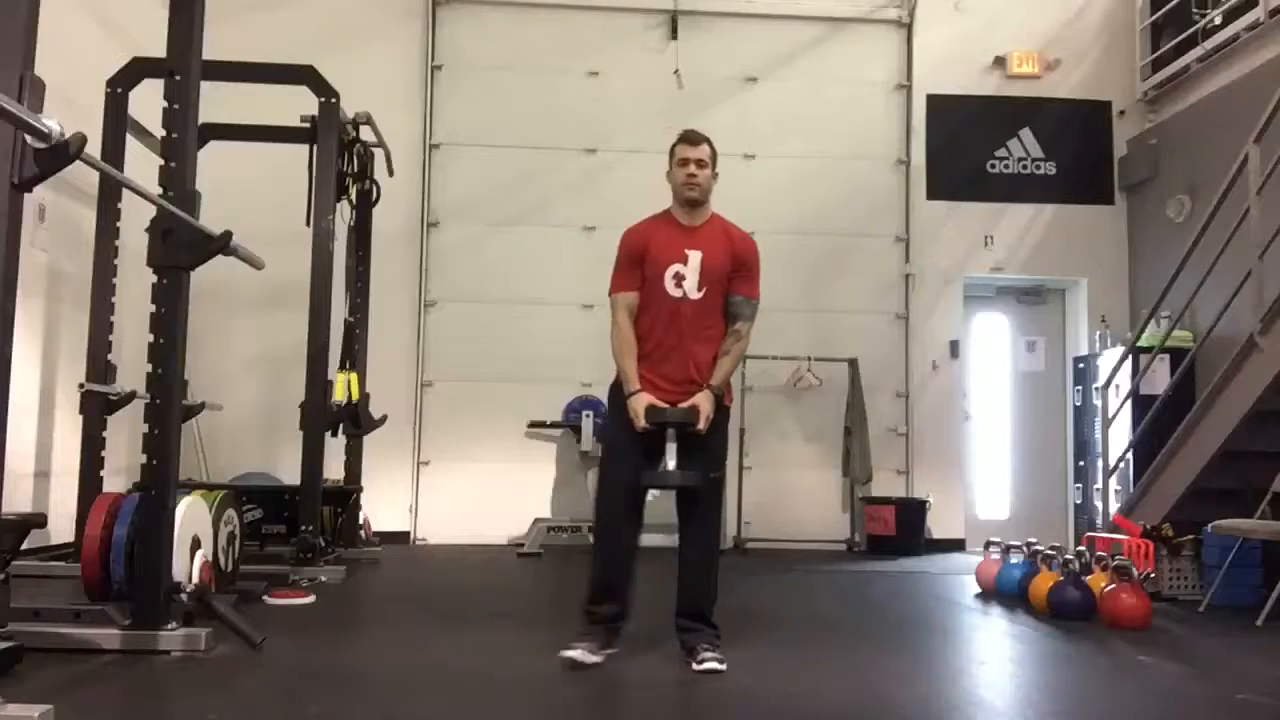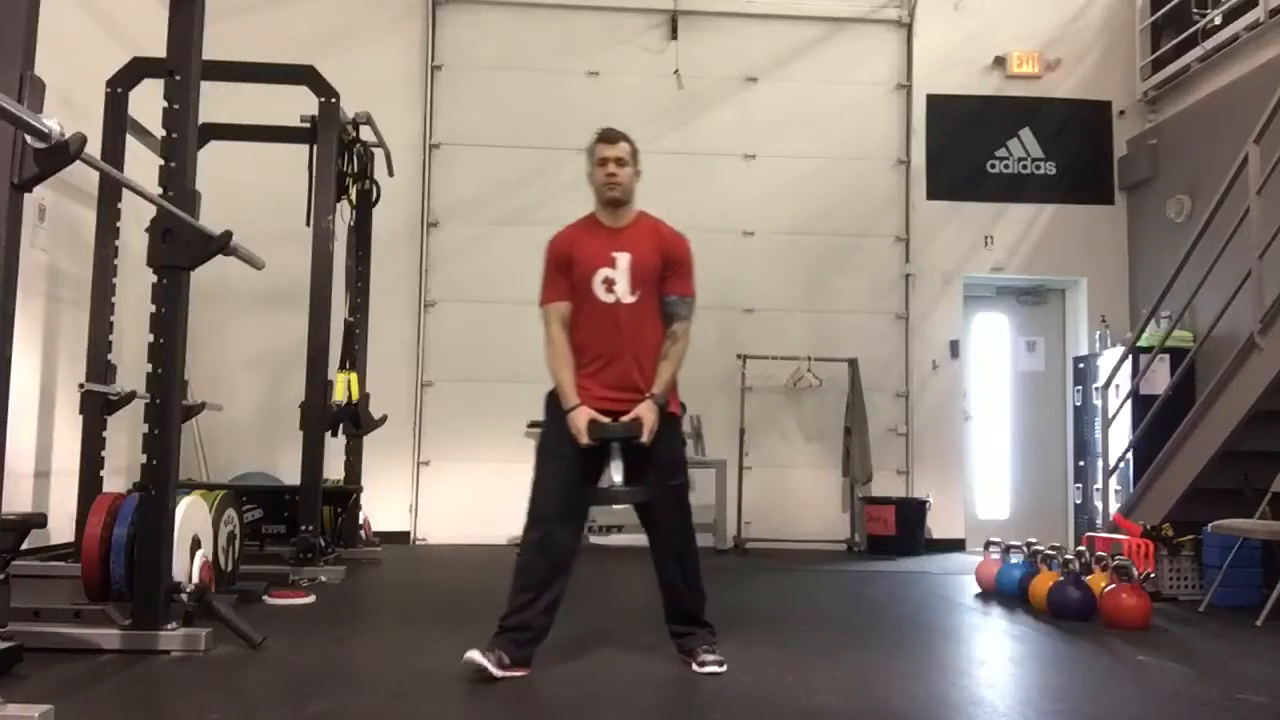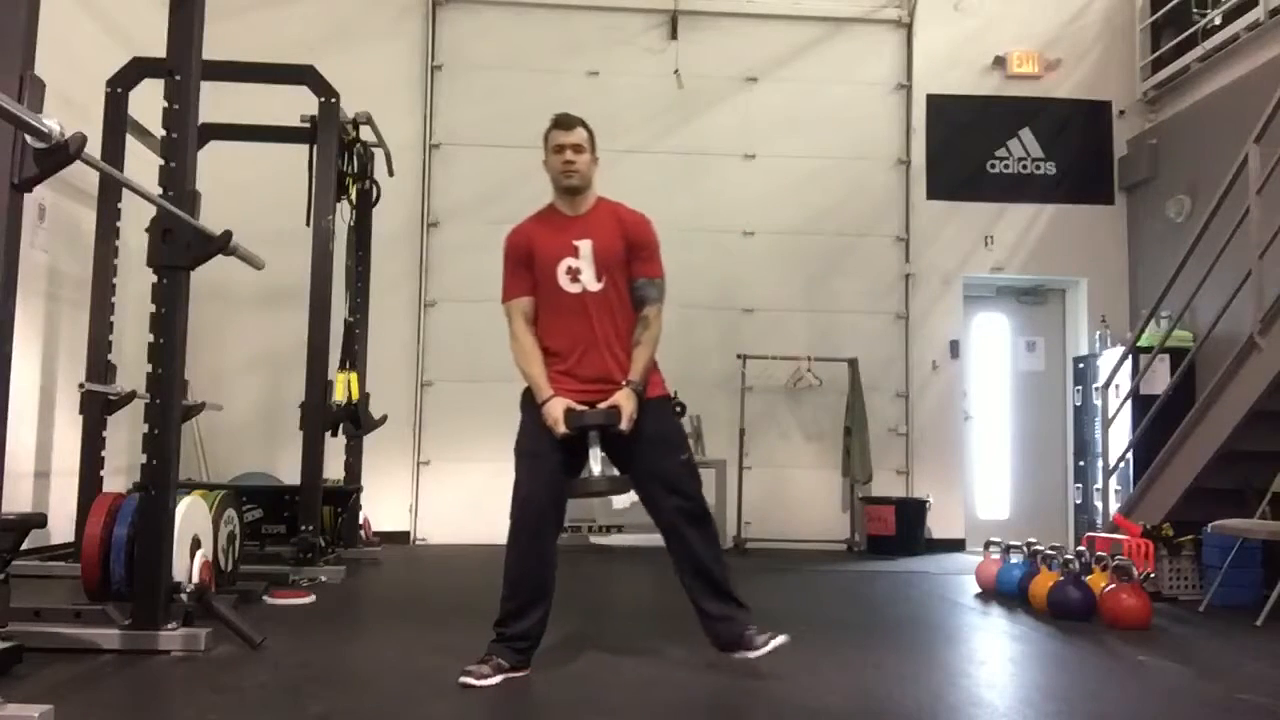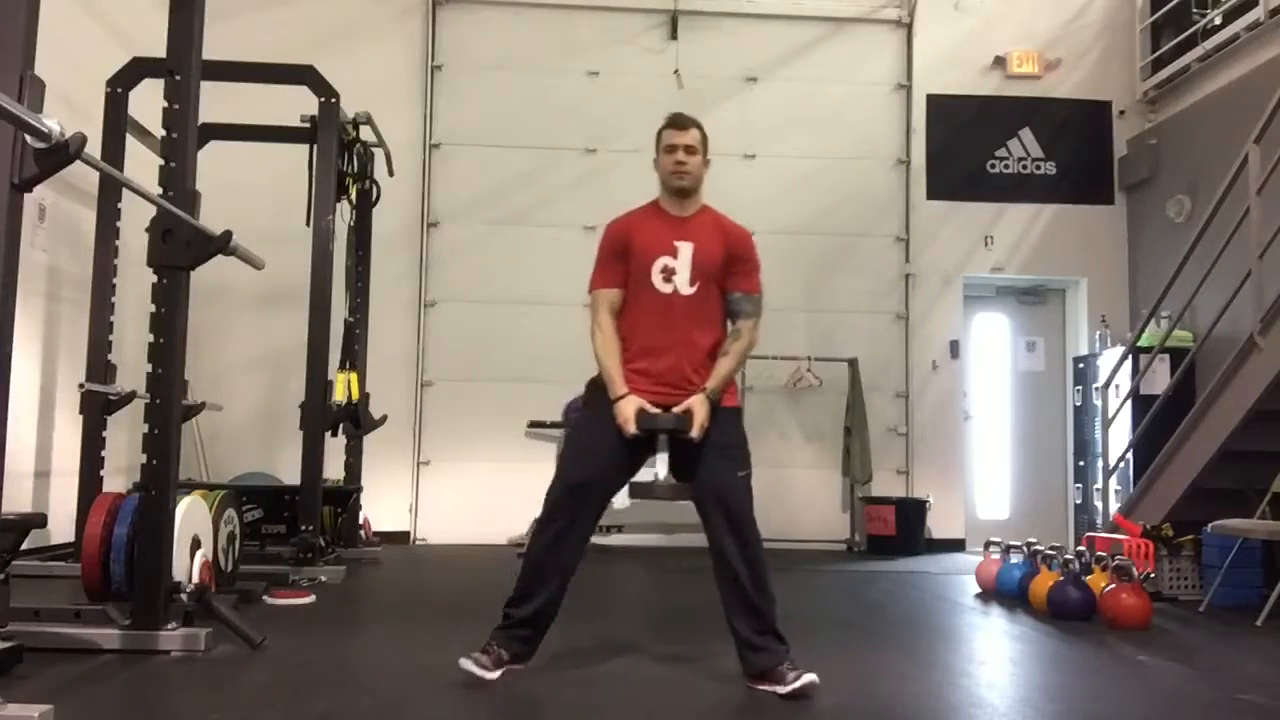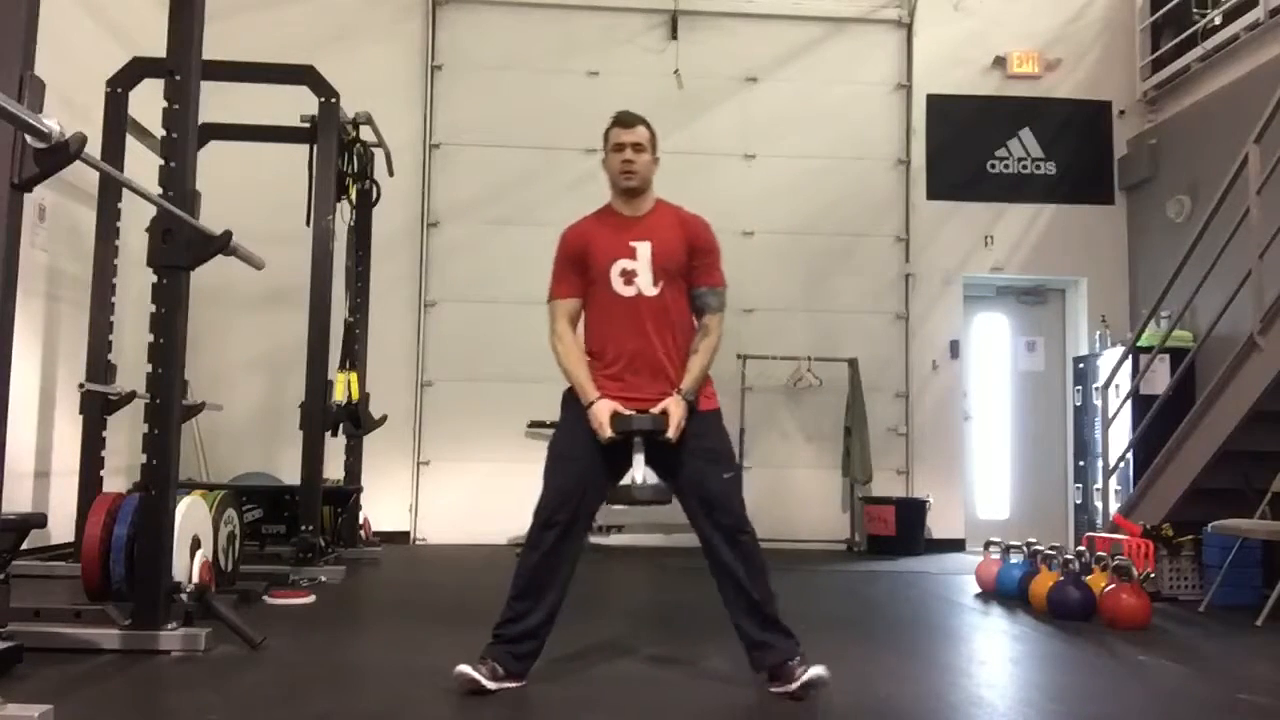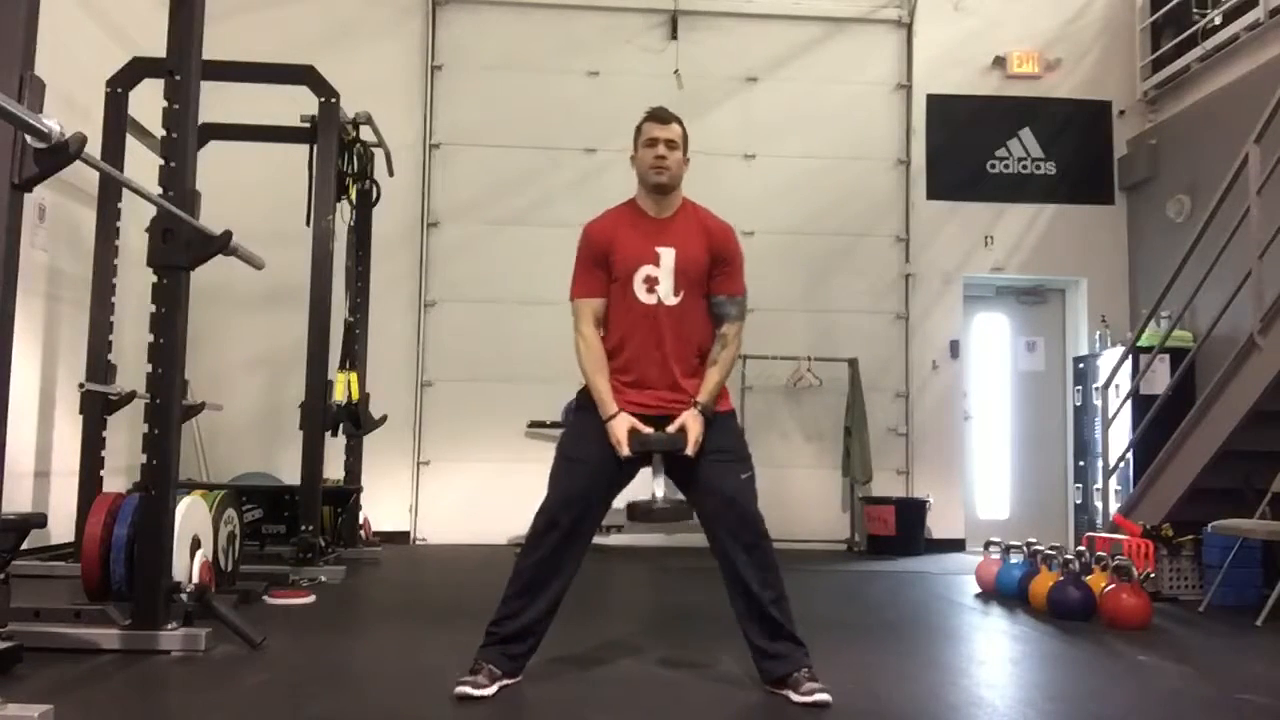
dt=0.5s
person 1, frame 1
left shoulder: (739, 245)
right shoulder: (639, 237)
left elbow: (741, 327)
right elbow: (623, 317)
left wrist: (713, 392)
right wrist: (633, 389)
left hip: (705, 400)
right hip: (639, 394)
left knee: (700, 519)
right knee: (615, 508)
left ankle: (697, 634)
right ankle: (600, 628)
person 1, frame 2
left shoulder: (670, 243)
right shoulder: (565, 244)
left elbow: (679, 329)
right elbow: (557, 329)
left wrist: (654, 400)
right wrist: (572, 405)
left hip: (653, 407)
right hip: (580, 406)
left knee: (671, 526)
right knee: (550, 521)
left ankle: (693, 637)
right ankle: (513, 647)
person 1, frame 3
left shoulder: (632, 226)
right shoulder: (524, 239)
left elbow: (651, 314)
right elbow: (521, 325)
left wrist: (632, 389)
right wrist: (546, 396)
left hip: (635, 395)
right hip: (555, 401)
left knee: (683, 508)
right knee: (532, 520)
left ankle: (732, 629)
right ankle: (510, 650)
person 1, frame 4
left shoulder: (733, 239)
right shoulder: (623, 231)
left elbow: (745, 327)
right elbow: (604, 317)
left wrist: (707, 395)
right wrist: (621, 395)
left hip: (708, 402)
right hip: (624, 396)
left knee: (735, 525)
right knee: (567, 509)
left ankle: (766, 658)
right ankle: (511, 640)
person 1, frame 5
left shoulder: (692, 231)
right shoulder: (578, 238)
left elbow: (710, 322)
right elbow: (562, 328)
left wrist: (683, 396)
right wrist: (592, 400)
left hip: (684, 403)
right hip: (598, 404)
left knee: (727, 525)
right knee: (555, 524)
left ankle: (780, 659)
right ankle: (507, 658)
person 1, frame 6
left shoulder: (716, 235)
right shoulder: (601, 233)
left elbow: (730, 329)
right elbow: (587, 329)
left wrist: (701, 409)
right wrist: (611, 412)
left hip: (698, 409)
right hip: (612, 407)
left knee: (742, 530)
right knee: (558, 525)
left ankle: (787, 665)
right ankle: (499, 658)
